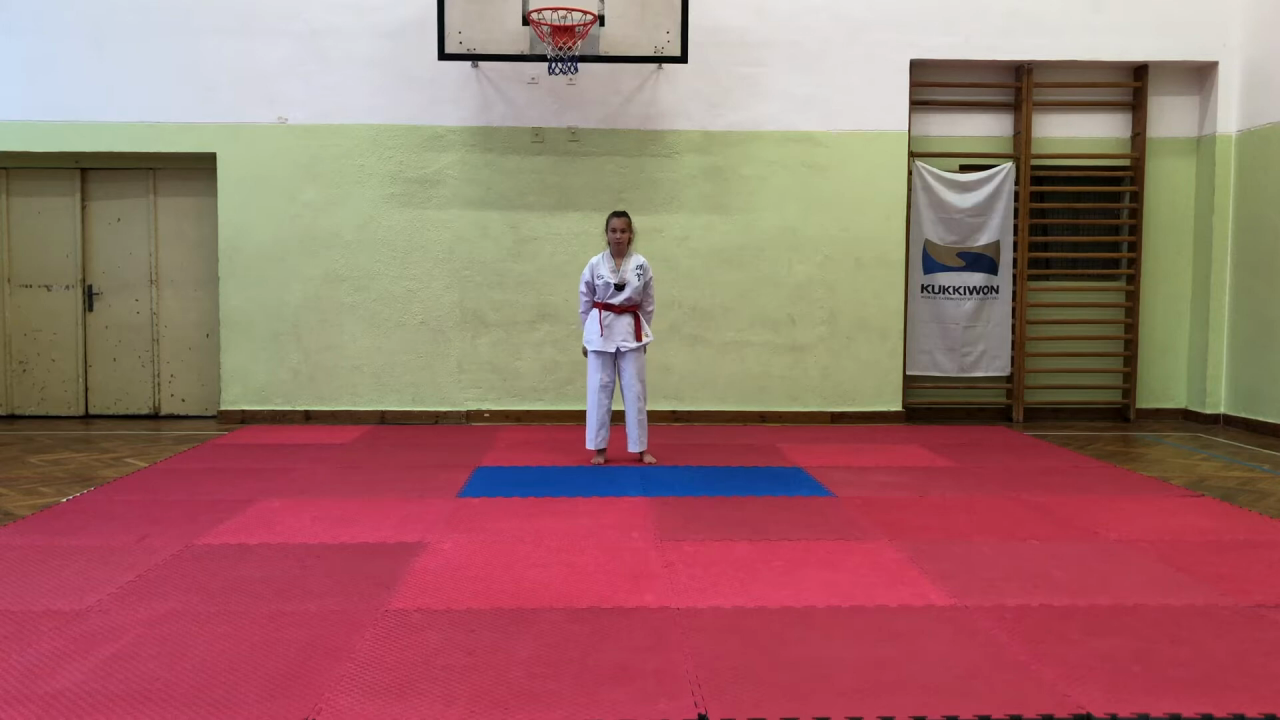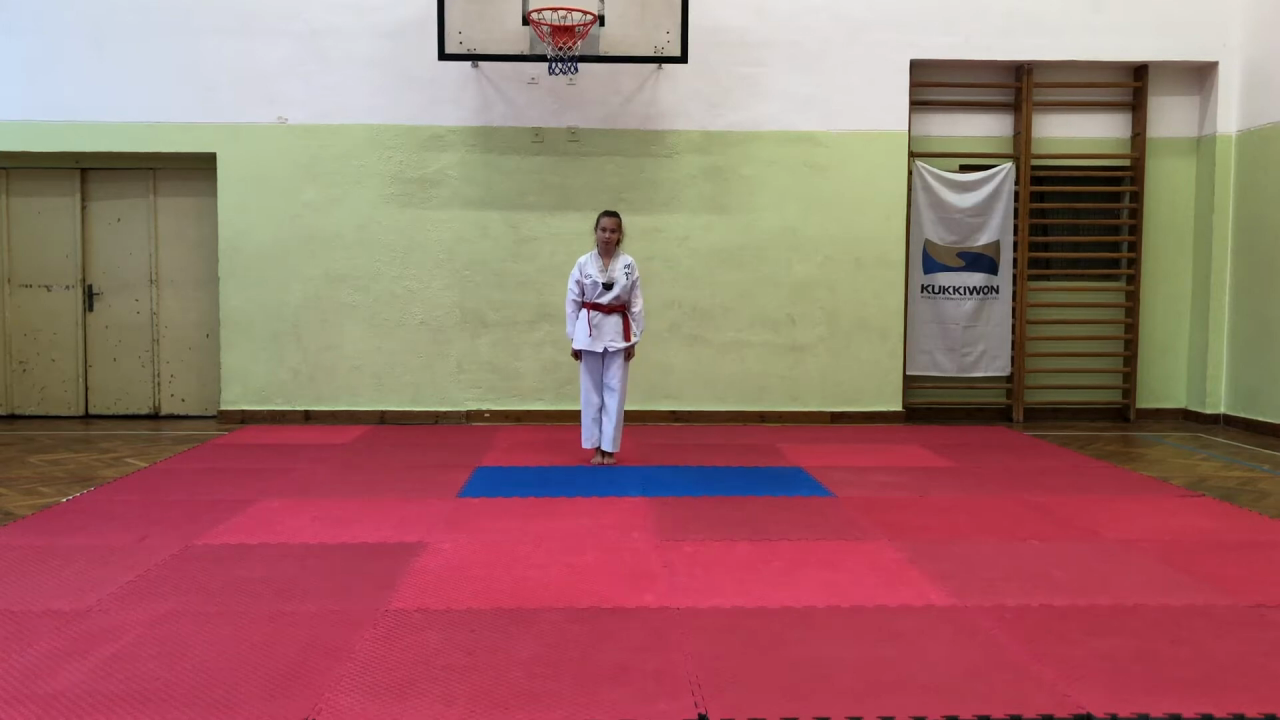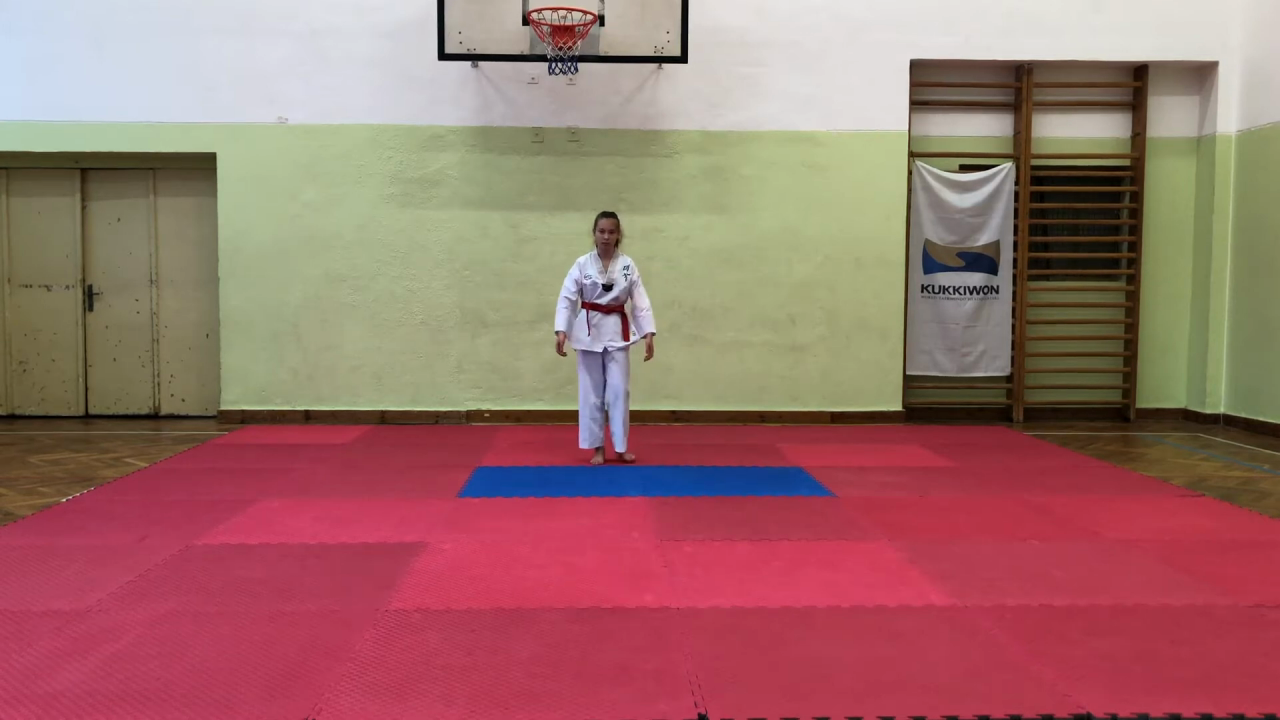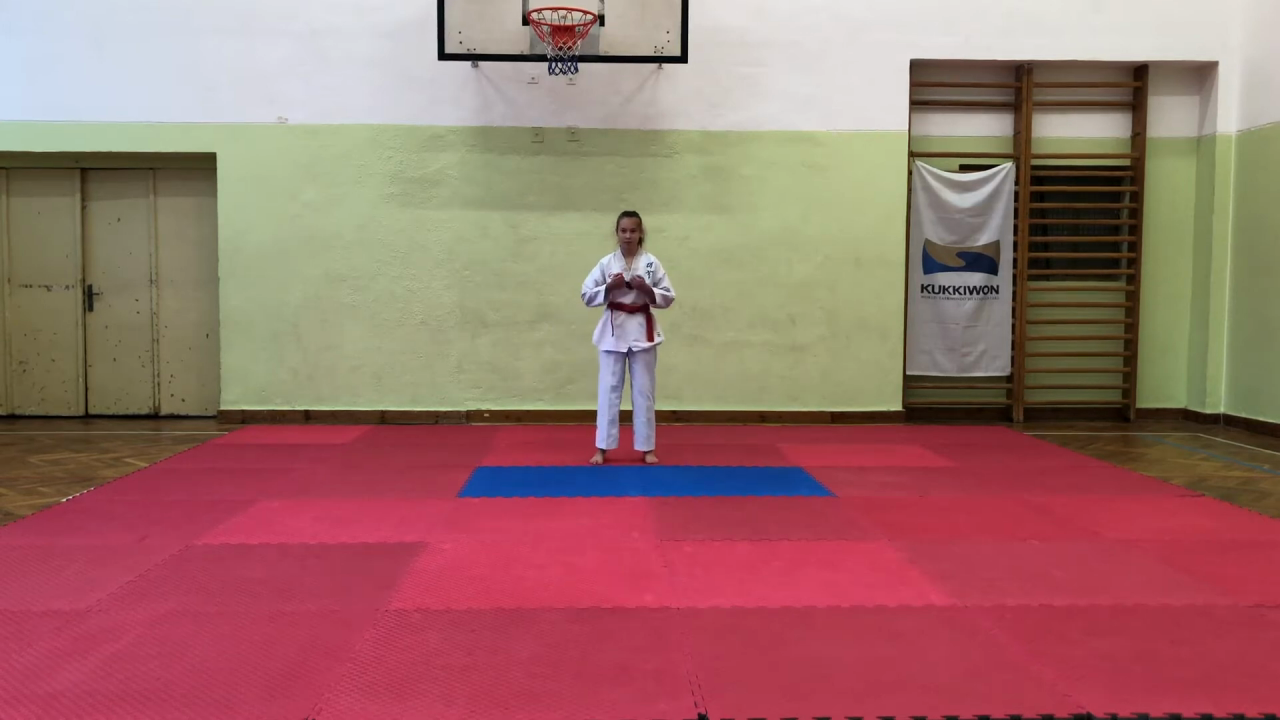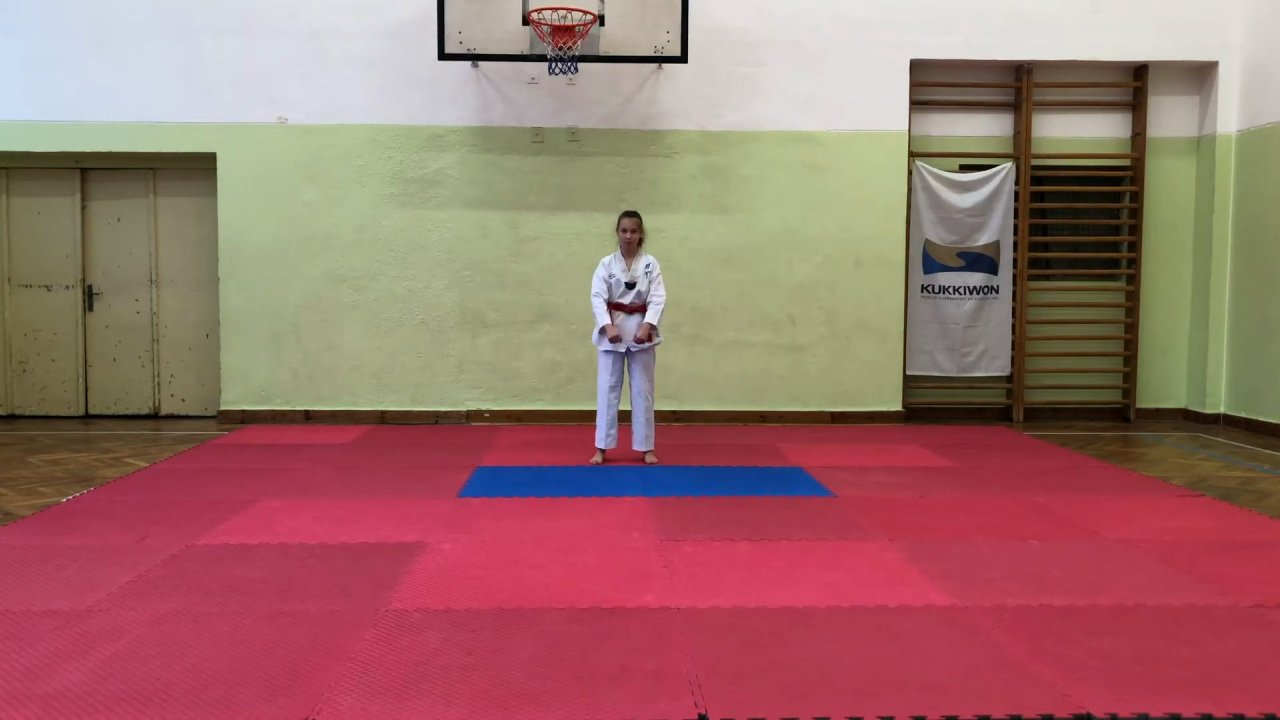
dt=1s
person 1, frame 1
left shoulder: (641, 264)
right shoulder: (595, 264)
left elbow: (648, 304)
right elbow: (585, 302)
left wrist: (641, 332)
right wrist: (586, 336)
left hip: (630, 330)
right hip: (601, 329)
left knee: (635, 389)
right knee: (599, 388)
left ankle: (641, 448)
right ankle: (599, 447)
person 1, frame 2
left shoulder: (629, 264)
right shoulder: (583, 263)
left elbow: (636, 304)
right elbow: (573, 302)
left wrist: (633, 340)
right wrist: (574, 339)
left hip: (618, 331)
right hip: (590, 331)
left knee: (614, 389)
right knee: (592, 390)
left ankle: (609, 447)
right ankle: (596, 447)
person 1, frame 3
left shoulder: (628, 265)
right shoulder: (582, 264)
left elbow: (641, 301)
right elbow: (567, 298)
left wrist: (648, 333)
right wrist: (562, 330)
left hip: (617, 331)
right hip: (589, 331)
left knee: (619, 390)
right knee: (591, 391)
left ankle: (621, 447)
right ankle: (597, 447)
person 1, frame 4
left shoulder: (652, 263)
right shoulder: (606, 263)
left elbow: (668, 297)
right elbow: (587, 294)
left wrist: (647, 290)
right wrist: (609, 287)
left hip: (642, 331)
right hip: (613, 331)
left knee: (644, 390)
right knee: (609, 389)
left ankle: (647, 447)
right ankle: (602, 447)
person 1, frame 5
left shoulder: (650, 263)
right shoulder: (606, 264)
left elbow: (657, 299)
right elbow: (597, 298)
left wrist: (646, 327)
right wrist: (608, 326)
left hip: (642, 330)
right hip: (612, 331)
left knee: (643, 390)
right knee: (608, 389)
left ankle: (646, 447)
right ankle: (602, 447)
